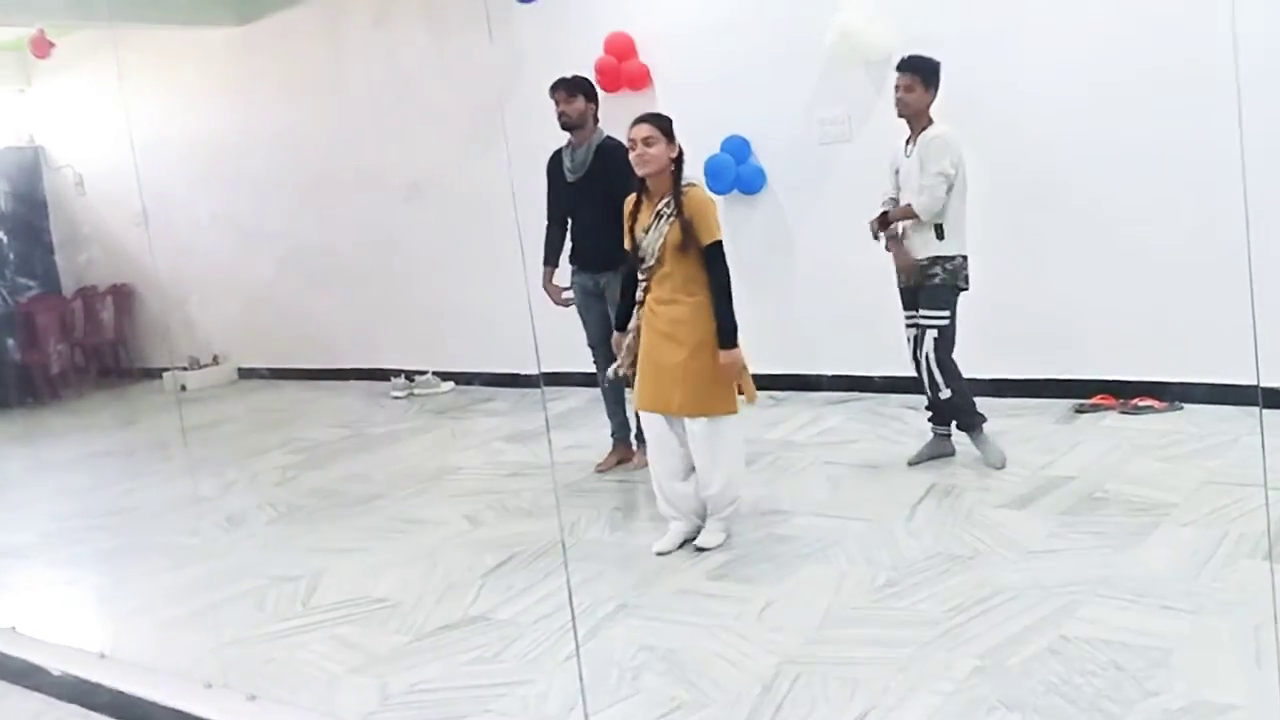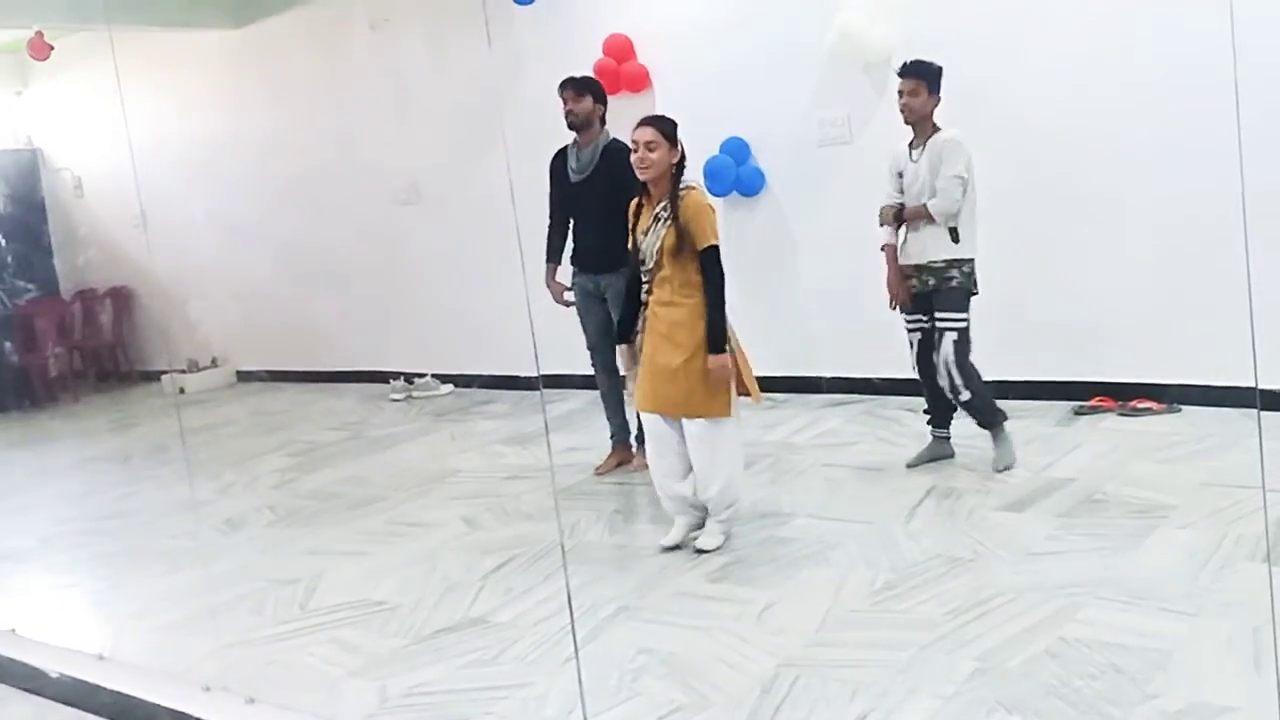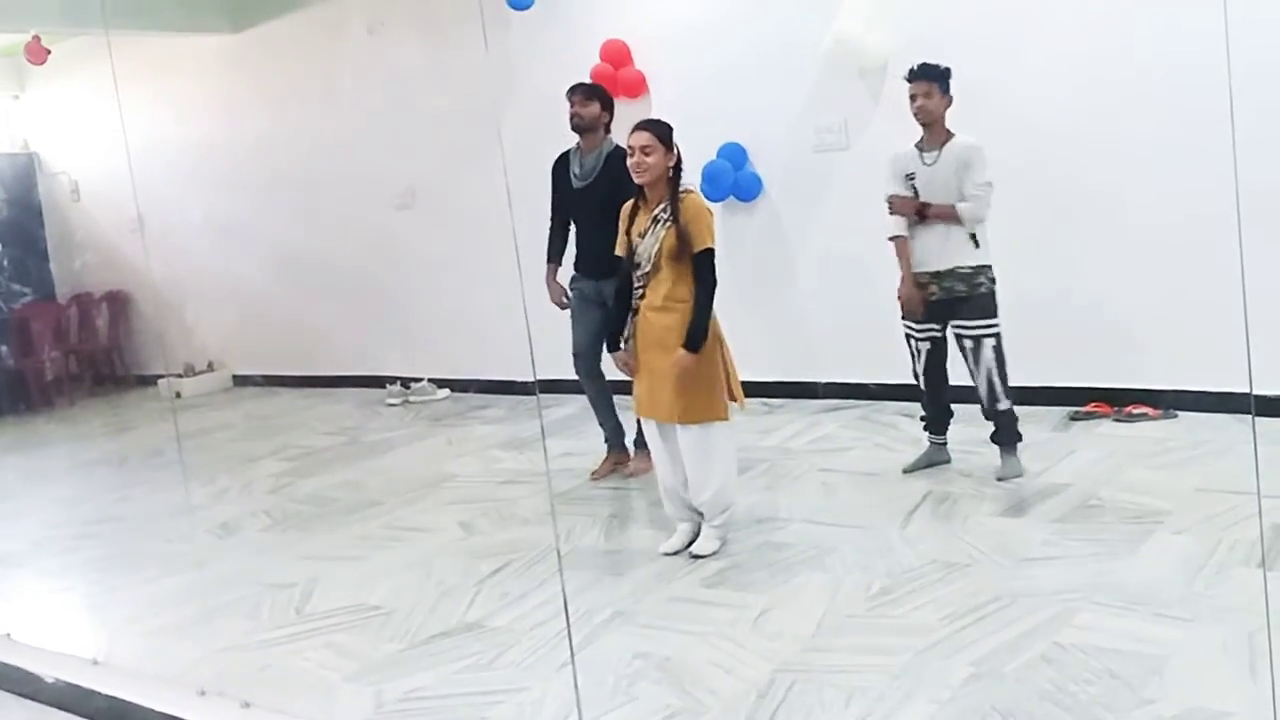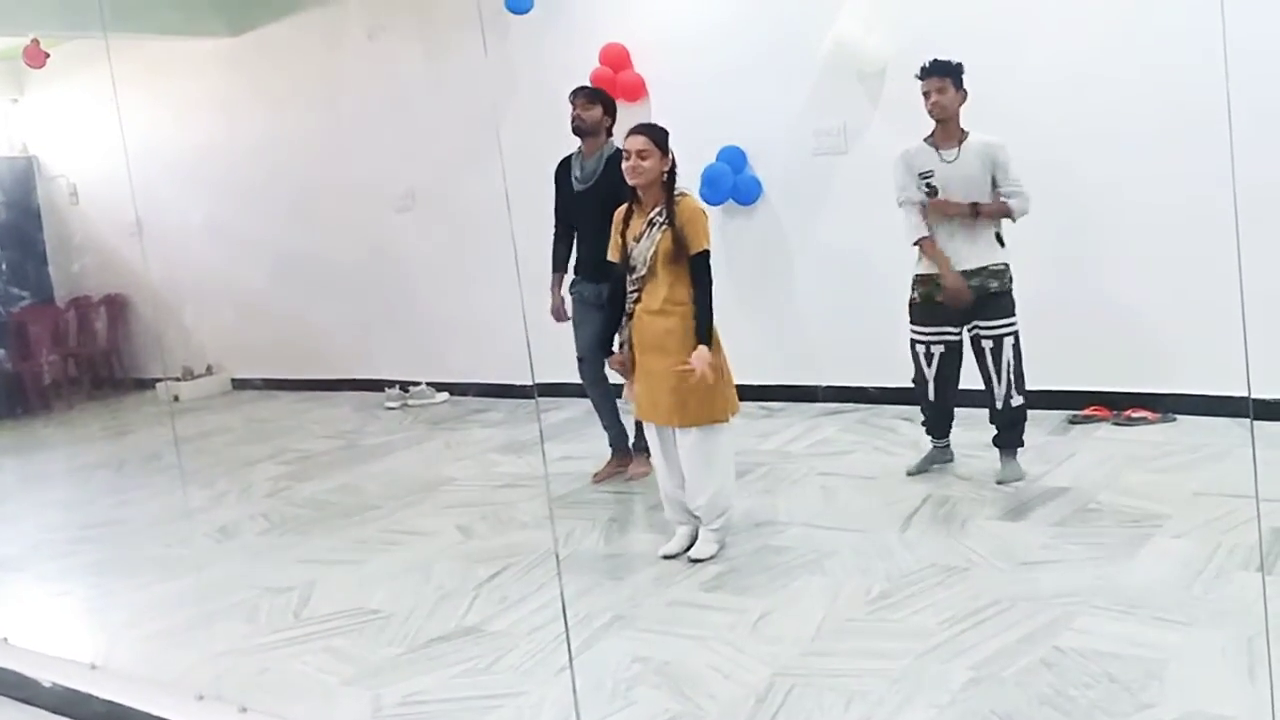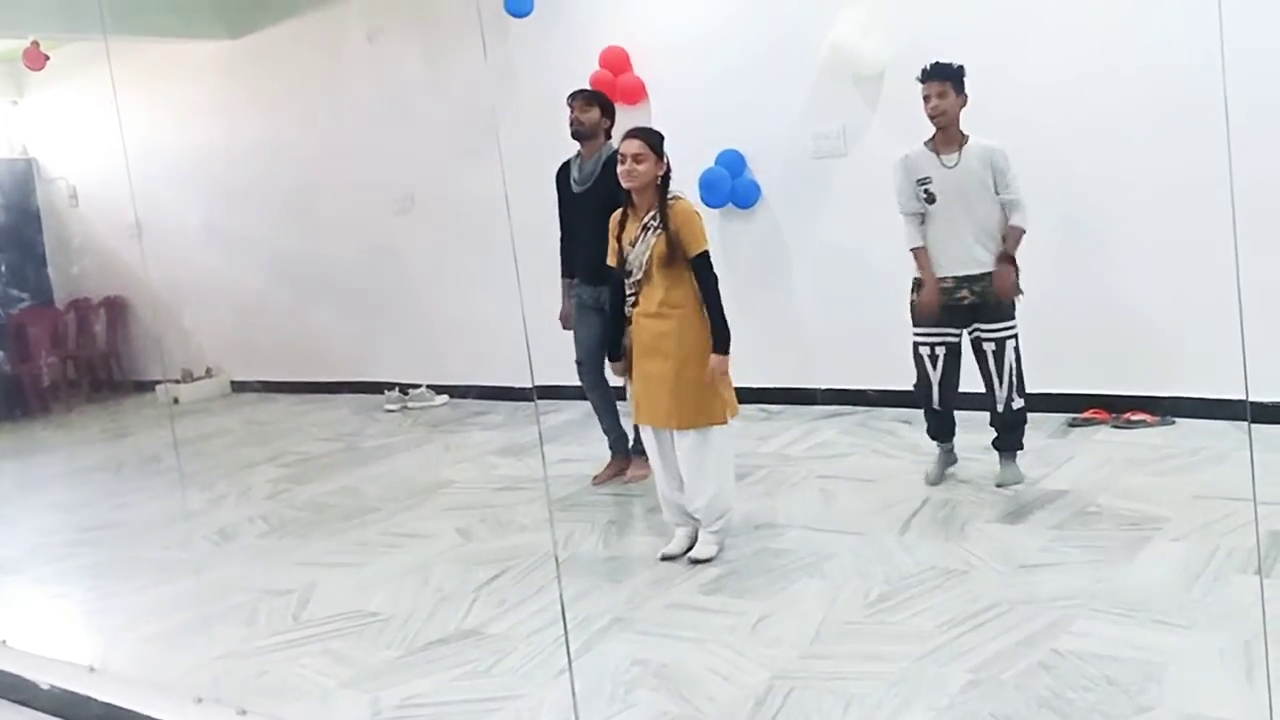
dt=0.2s
person 1, frame 1
left shoulder: (694, 201)
right shoulder: (634, 205)
left elbow: (718, 273)
left wrist: (728, 339)
right wrist: (622, 325)
left hip: (697, 328)
right hip: (655, 330)
left knee: (707, 426)
right knee: (660, 430)
left ankle: (718, 515)
right ankle: (683, 517)
person 1, frame 2
left shoulder: (693, 204)
right shoulder: (638, 208)
left elbow: (715, 278)
left wrist: (717, 346)
right wrist: (626, 334)
left hip: (695, 330)
right hip: (656, 331)
left knee: (706, 428)
right knee: (659, 429)
left ankle: (718, 517)
right ankle: (686, 513)
person 1, frame 3
left shoulder: (691, 207)
right shoulder: (630, 212)
left elbow: (706, 280)
right elbow: (626, 280)
left wrist: (693, 344)
right wrist: (616, 340)
left hip: (687, 335)
right hip: (647, 336)
left knee: (700, 432)
right knee: (661, 435)
left ankle: (714, 522)
right ankle: (686, 518)
person 1, frame 4
left shoulder: (685, 210)
right shoulder: (623, 217)
left elbow: (703, 281)
right elbow: (620, 284)
left wrist: (705, 342)
right wrist: (612, 345)
left hip: (684, 335)
right hip: (644, 340)
left knee: (699, 433)
right knee: (661, 436)
left ankle: (712, 525)
right ankle: (684, 522)
person 1, frame 5
left shoulder: (680, 213)
right shoulder: (619, 221)
left elbow: (707, 282)
right elbow: (619, 290)
left wrist: (720, 346)
right wrist: (616, 350)
left hip: (685, 339)
right hip: (644, 343)
left knee: (697, 435)
right knee: (659, 438)
left ankle: (711, 527)
right ankle: (682, 524)
person 2, frame 1
left shoulder: (940, 140)
right shoulder: (901, 152)
left elbow: (930, 202)
right elbow: (892, 205)
left wrist: (885, 220)
right wrist: (898, 246)
left hip: (941, 264)
right hip: (911, 266)
left knee: (934, 355)
right knee: (922, 357)
left ankle: (976, 431)
right ankle: (941, 434)
person 2, frame 2
left shoulder: (949, 144)
right shoulder: (900, 157)
left elbow: (945, 205)
right elbow: (890, 221)
left wrist: (902, 212)
right wrist: (893, 272)
left hip: (951, 267)
right hip: (913, 271)
left knee: (951, 358)
right knee: (925, 359)
left ankle: (998, 431)
right ankle: (940, 437)
person 2, frame 3
left shoulder: (969, 150)
right shoulder: (901, 161)
left elbow: (976, 209)
right elbow: (897, 222)
left wrist: (920, 208)
right wrist: (906, 279)
left hip: (970, 275)
right hip: (921, 279)
left knee: (987, 365)
right knee: (927, 367)
left ankle: (1009, 449)
right ankle: (937, 443)
person 2, frame 4
left shoulder: (989, 149)
right shoulder: (911, 159)
left elbow: (1018, 201)
right elbow: (915, 222)
left wrist: (968, 210)
right wrist: (946, 272)
left hip: (989, 276)
right hip: (934, 280)
left knee: (1002, 368)
right knee: (931, 371)
left ankle: (1009, 452)
right ankle: (939, 444)
person 2, frame 5
left shoulder: (990, 155)
right shoulder: (911, 163)
left elbow: (1015, 212)
right elbow: (914, 228)
left wrist: (1007, 262)
right wrist: (926, 282)
left hip: (988, 282)
right hip: (937, 285)
left knee: (1004, 373)
right knee: (932, 378)
left ankle: (1008, 455)
right ankle: (945, 449)
person 3, frame 1
left shoulder: (613, 153)
right shoulder: (557, 162)
right elbow: (556, 221)
right wrist: (548, 276)
left hip: (619, 271)
right hip: (583, 275)
right knee: (603, 358)
left ankle: (646, 439)
right ankle: (621, 442)
person 3, frame 2
left shoulder: (618, 155)
right shoulder: (561, 161)
right elbow: (558, 220)
right wrist: (551, 273)
left hip: (621, 273)
right hip: (585, 276)
right knee: (602, 360)
left ankle: (646, 442)
right ankle: (620, 444)
person 3, frame 3
left shoulder: (622, 162)
right shoulder: (563, 165)
right elbow: (559, 223)
right wrist: (551, 276)
left hip: (623, 278)
right hip: (585, 281)
right knee: (584, 362)
left ankle: (643, 447)
right ankle: (615, 446)
person 3, frame 4
left shoulder: (621, 165)
right shoulder: (565, 169)
right elbow: (563, 231)
right wrist: (556, 287)
left hip: (622, 283)
right hip: (585, 285)
right knee: (589, 367)
left ankle: (642, 450)
right ankle: (619, 450)
person 3, frame 5
left shoulder: (619, 167)
right shoulder: (566, 173)
right elbow: (568, 236)
right wrist: (566, 294)
right hip: (585, 289)
right knee: (588, 370)
left ankle: (641, 453)
right ankle: (619, 452)
